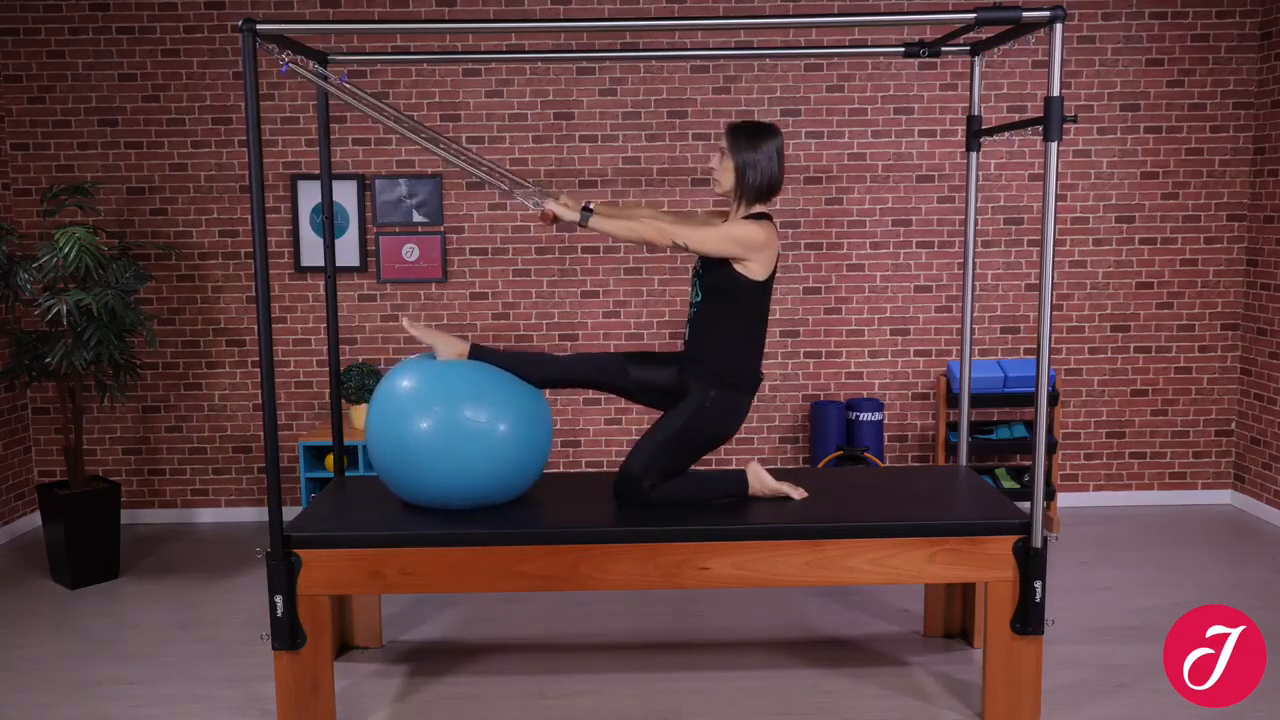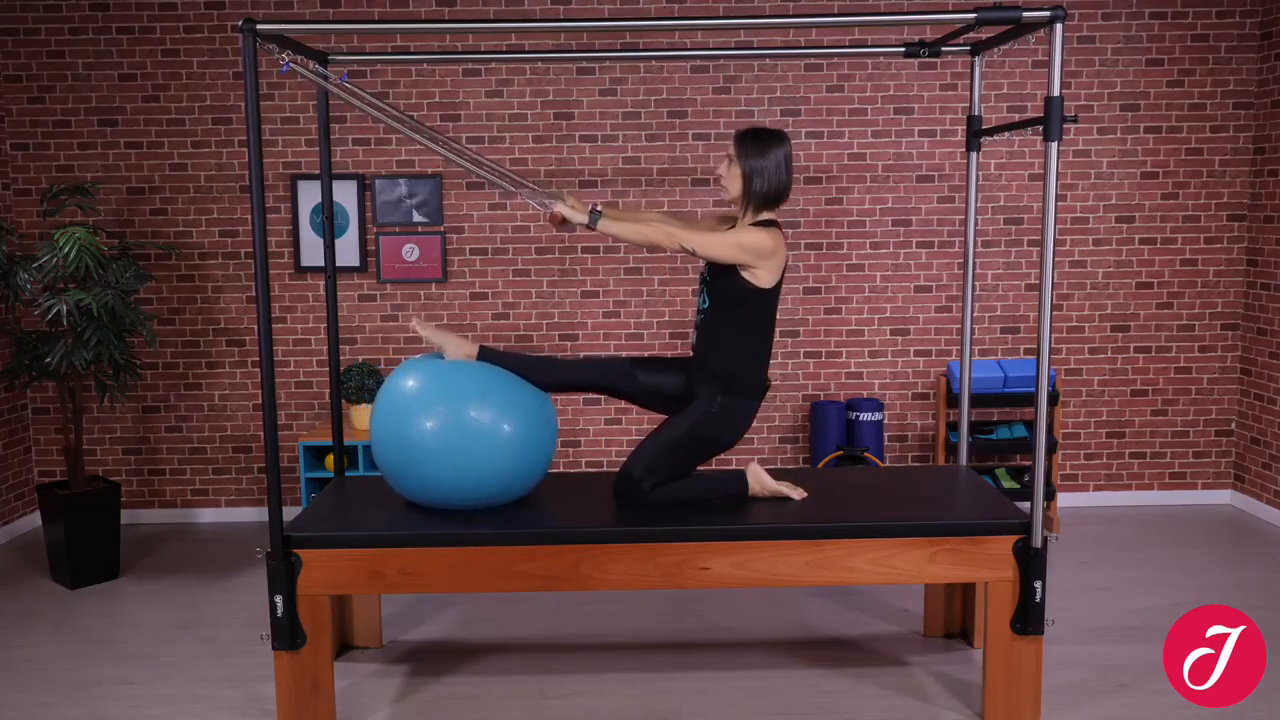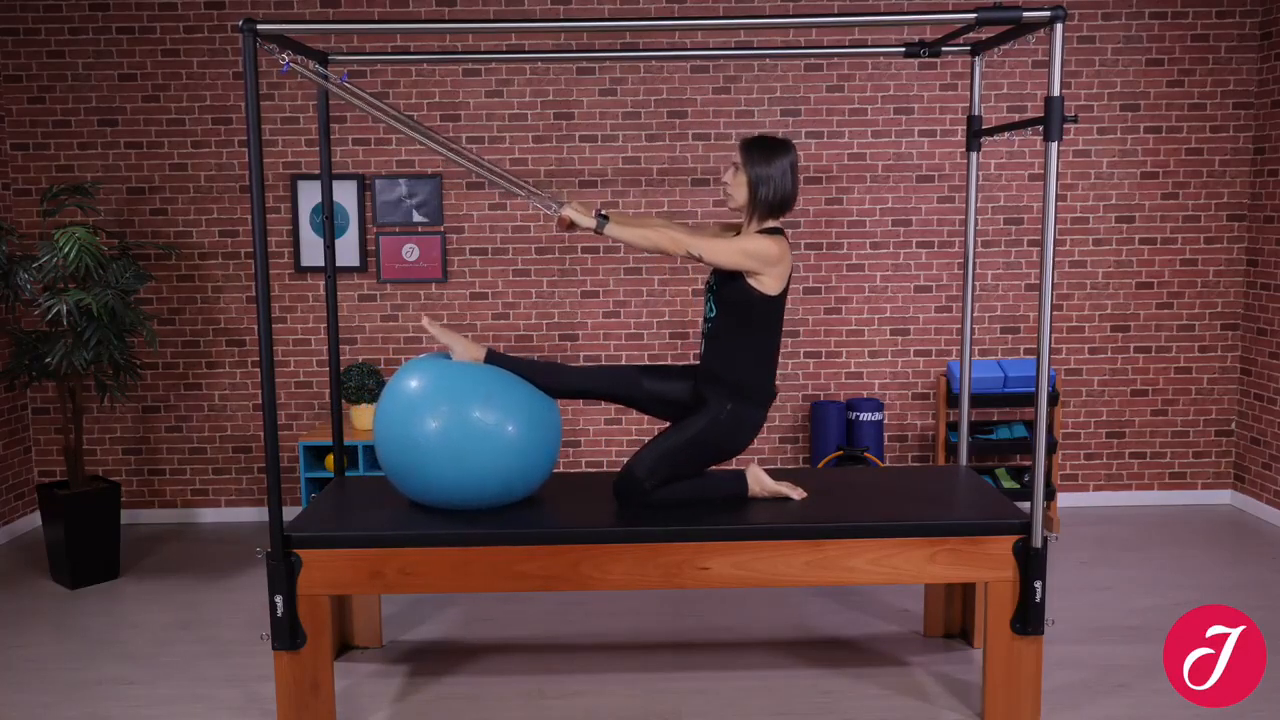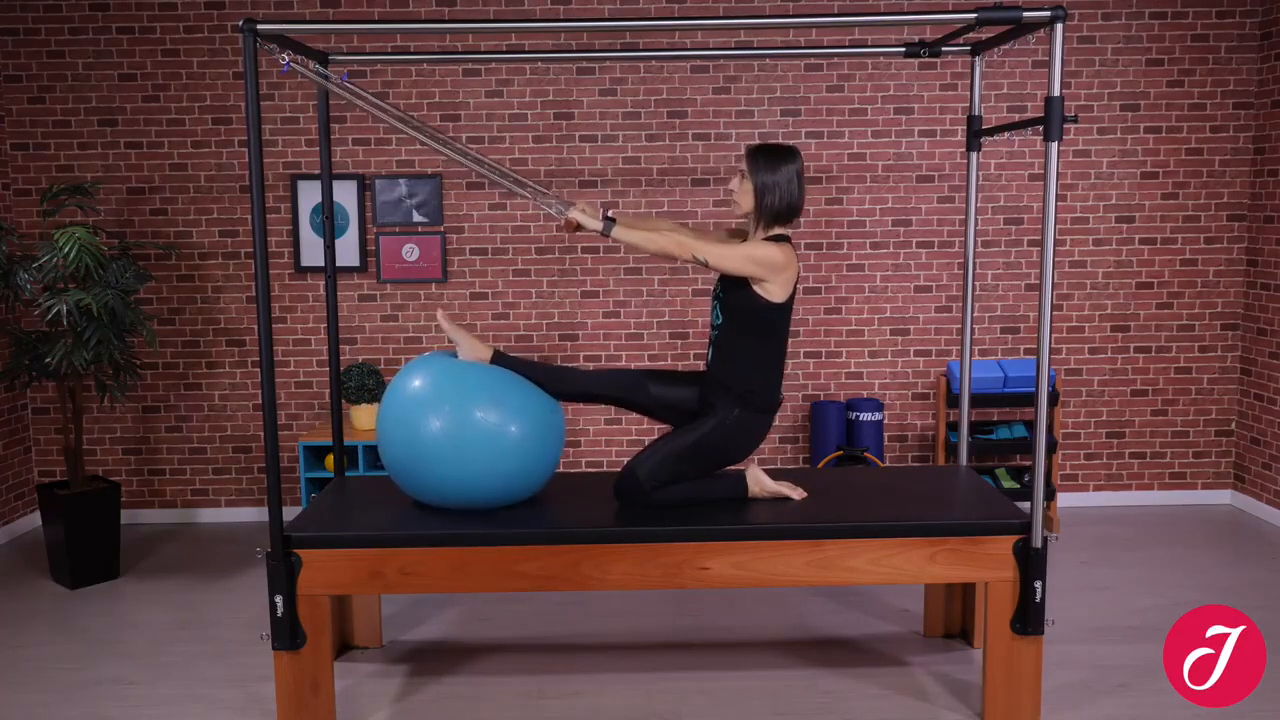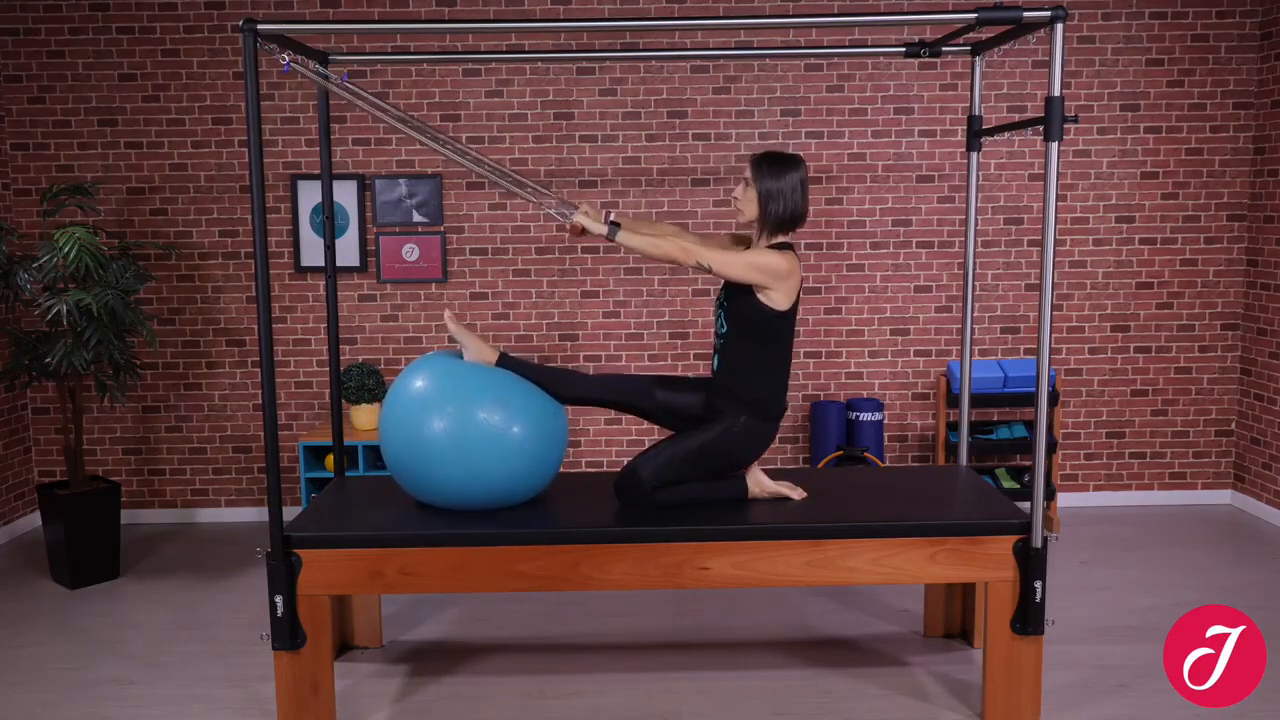
dt=0.4s
person 1, frame 1
left shoulder: (756, 234)
right shoulder: (730, 222)
left elbow: (660, 235)
right elbow: (661, 218)
left wrist: (581, 219)
right wrist: (586, 208)
left hip: (721, 391)
right hip: (692, 371)
left knee: (632, 489)
right knee: (582, 369)
left ankle: (749, 482)
right ankle: (465, 353)
person 1, frame 2
left shoulder: (764, 241)
right shoulder: (736, 227)
left elbow: (668, 240)
right elbow: (666, 222)
left wrist: (589, 221)
right wrist: (593, 211)
left hip: (727, 398)
right hip: (700, 377)
left knee: (632, 489)
left ankle: (748, 483)
right ankle: (473, 355)
person 1, frame 3
left shoulder: (769, 249)
right shoulder: (742, 236)
left elbow: (672, 245)
right elbow: (671, 229)
left wrist: (596, 224)
right wrist: (598, 217)
left hip: (736, 406)
right hip: (707, 385)
left knee: (632, 489)
left ankle: (747, 484)
right ankle: (480, 357)
person 1, frame 4
left shoulder: (775, 256)
right shoulder: (748, 242)
left elbow: (678, 248)
right elbow: (676, 231)
left wrist: (603, 227)
right wrist: (604, 218)
left hip: (742, 412)
right hip: (714, 392)
left knee: (632, 489)
left ankle: (747, 485)
right ankle: (488, 358)
person 1, frame 5
left shoulder: (779, 264)
right shoulder: (751, 248)
left elbow: (682, 254)
right elbow: (679, 235)
left wrist: (607, 231)
right wrist: (610, 219)
left hip: (747, 420)
right hip: (719, 398)
left knee: (632, 487)
left ankle: (746, 485)
right ankle: (493, 360)
